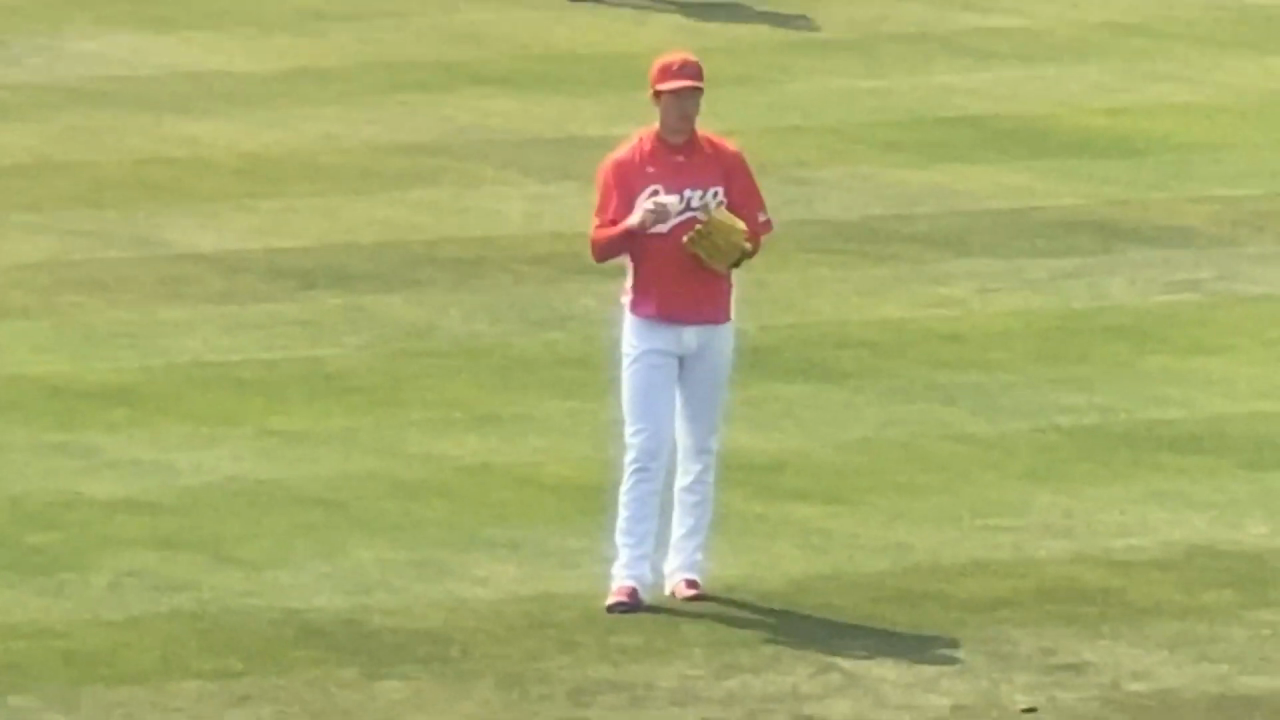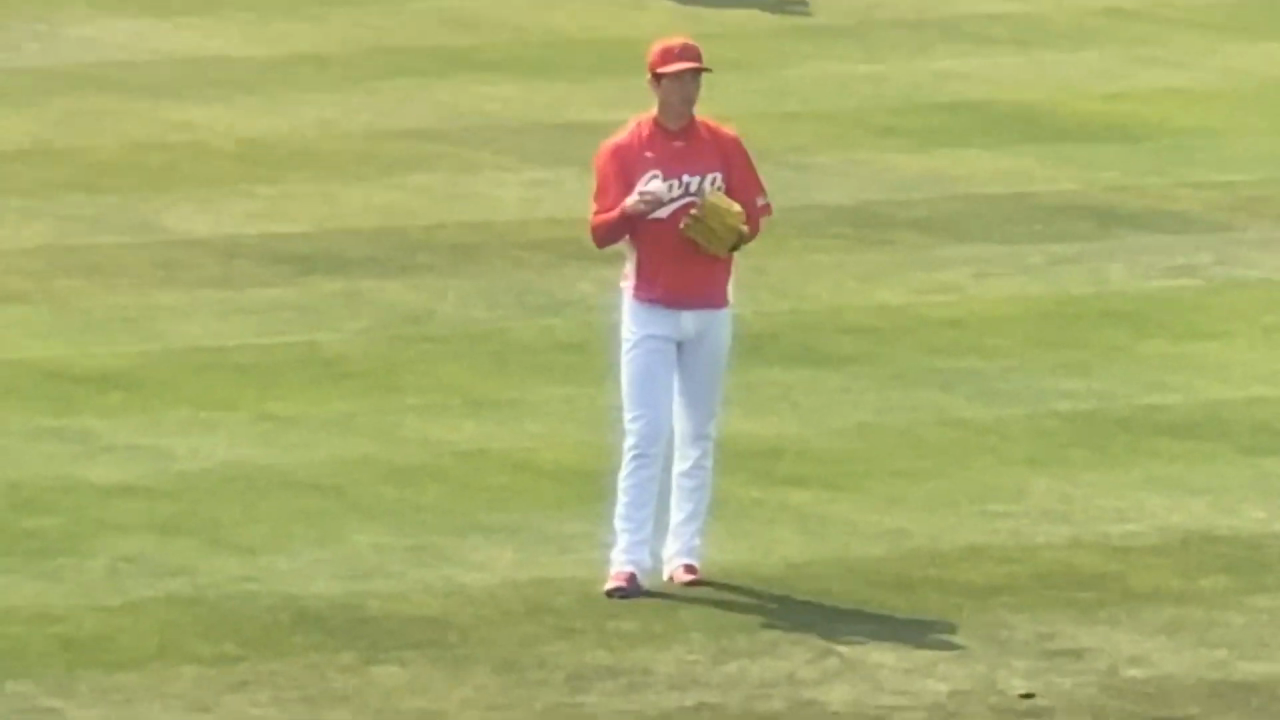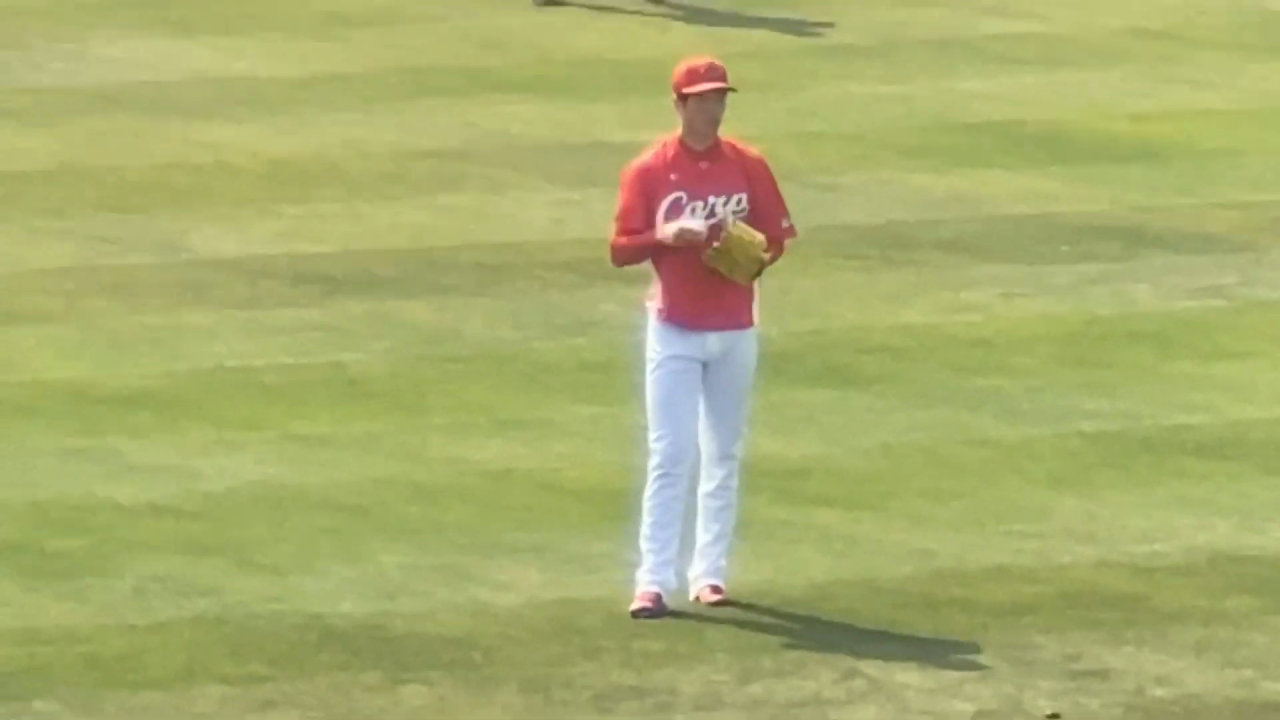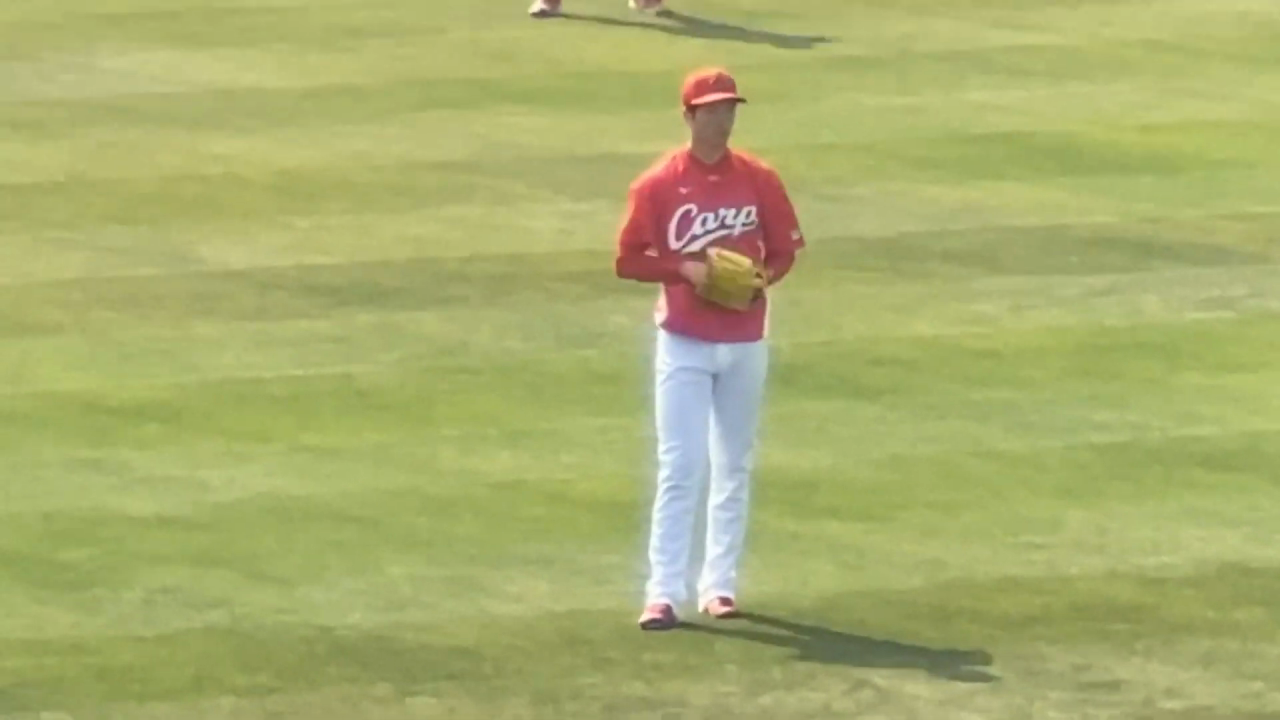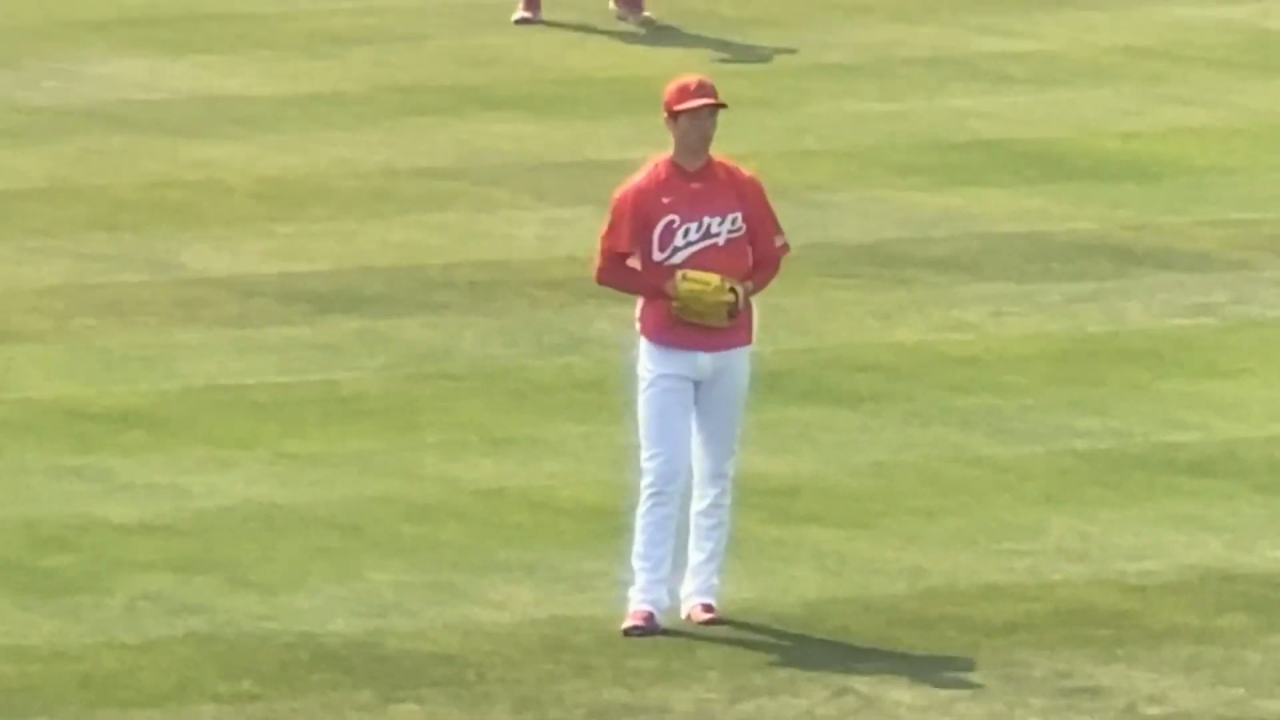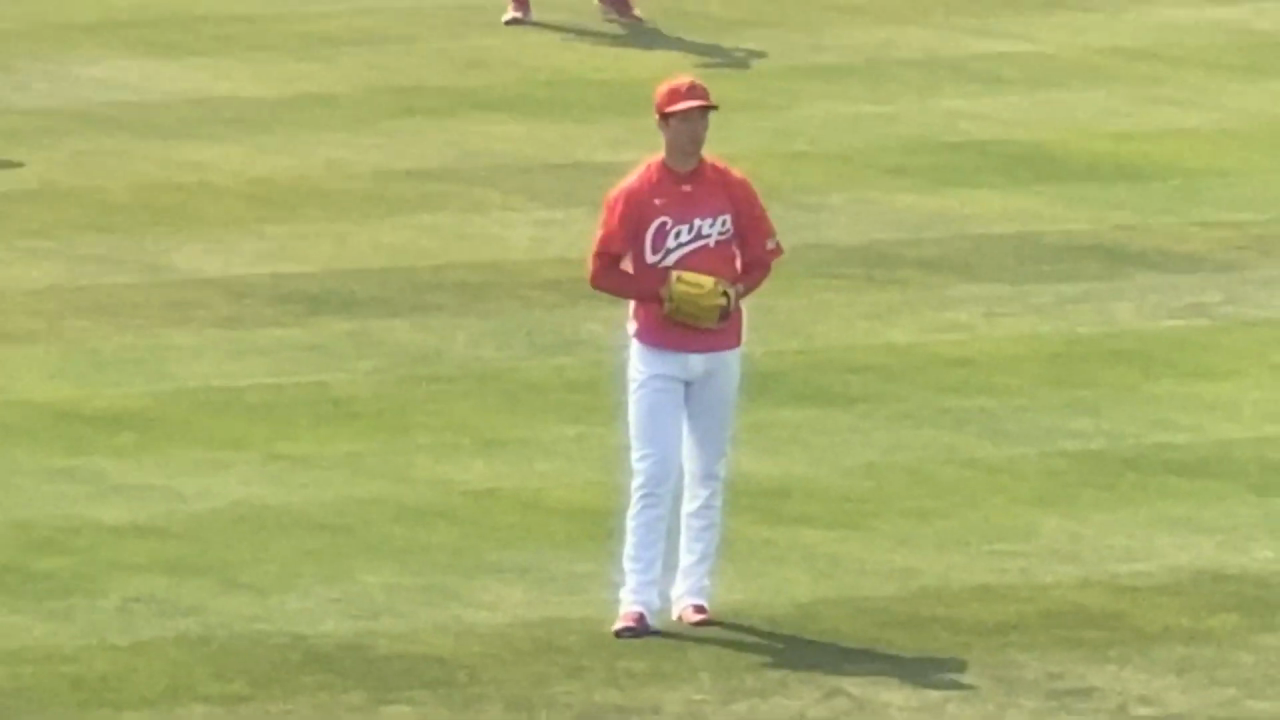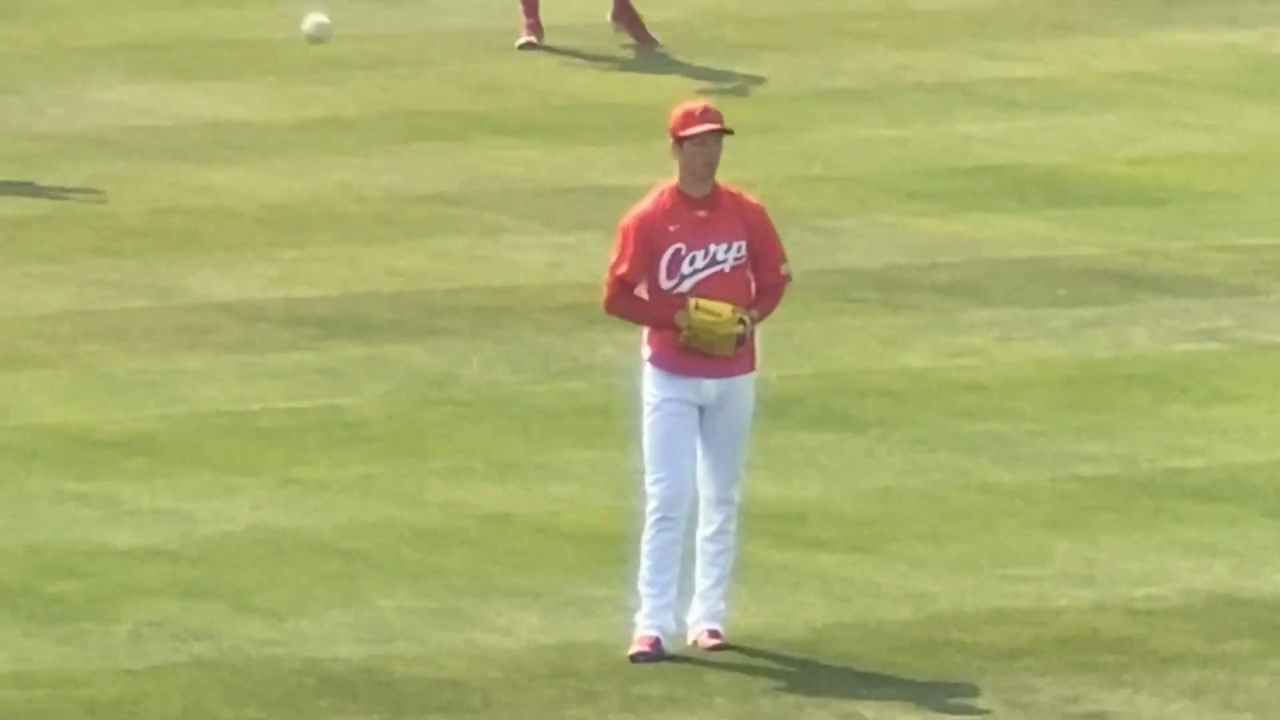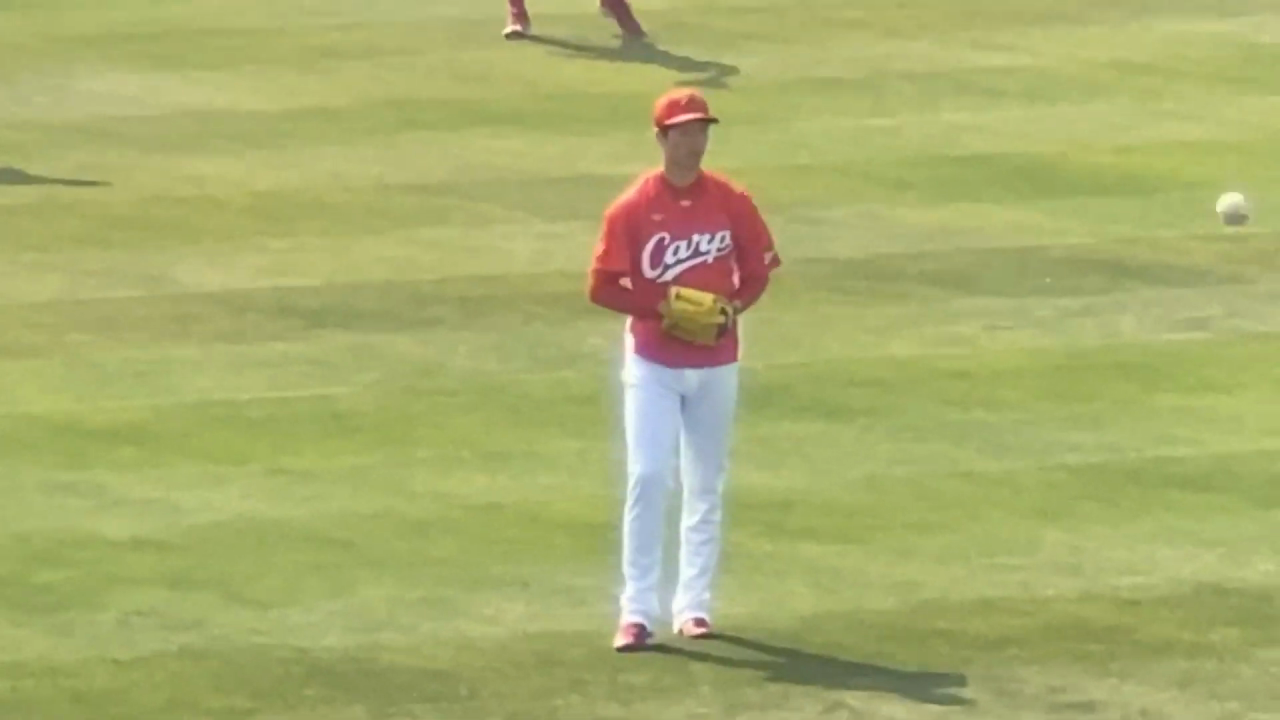
dt=0.2s
person 1, frame 1
left shoulder: (727, 159)
right shoulder: (624, 164)
left elbow: (754, 236)
right elbow: (600, 247)
right wrist: (636, 223)
left hip: (712, 325)
right hip: (649, 325)
left knee: (700, 450)
right knee: (646, 449)
left ankle: (686, 567)
right ankle: (630, 574)
person 1, frame 2
left shoulder: (724, 144)
right shoulder: (622, 149)
left elbow: (752, 219)
right elbow: (600, 233)
right wrist: (634, 207)
left hip: (710, 310)
right hip: (648, 309)
left knee: (698, 435)
right knee: (645, 434)
left ankle: (683, 552)
right ankle: (628, 560)
person 1, frame 3
left shoulder: (749, 165)
right shoulder: (647, 170)
left elbow: (776, 239)
right elbow: (620, 250)
right wrist: (664, 237)
left hip: (736, 330)
right hip: (674, 330)
left knee: (724, 455)
right knee: (670, 453)
left ankle: (710, 573)
right ankle: (654, 579)
person 1, frame 4
left shoulder: (759, 178)
right shoulder: (657, 183)
left elbow: (785, 250)
right elbow: (627, 260)
left wrist: (760, 279)
right wrist: (681, 270)
left hip: (746, 342)
right hip: (684, 342)
left knee: (734, 466)
right knee: (681, 465)
left ankle: (719, 584)
right ankle: (664, 591)
person 1, frame 5
left shoulder: (742, 186)
right shoulder: (640, 192)
left elbow: (771, 257)
right elbow: (608, 269)
left wrist: (744, 289)
right wrist: (665, 287)
left hip: (730, 349)
right hip: (666, 351)
left knee: (716, 474)
right knee: (663, 473)
left ankle: (701, 592)
right ankle: (647, 599)
person 1, frame 6
left shoulder: (732, 187)
right shoulder: (632, 193)
left elbow: (760, 258)
right elbow: (602, 272)
left wrist: (735, 291)
right wrist: (662, 290)
left hip: (720, 351)
right hip: (657, 352)
left knee: (707, 475)
right knee: (653, 474)
left ankle: (692, 592)
right ankle: (637, 600)
person 1, frame 7
left shoulder: (747, 212)
right shoulder: (647, 218)
left elbow: (774, 283)
right elbow: (617, 298)
left wrist: (750, 318)
right wrist: (678, 317)
left hip: (734, 376)
right hip: (671, 377)
left knee: (722, 499)
right knee: (668, 499)
left ankle: (708, 617)
right ankle: (653, 624)
person 1, frame 8
left shoulder: (733, 201)
right shoulder: (630, 208)
left elbow: (759, 271)
right elbow: (602, 288)
left wrist: (733, 307)
right wrist: (661, 307)
left hip: (716, 364)
right hip: (652, 363)
left knee: (705, 487)
right knee: (648, 478)
left ankle: (693, 605)
right ankle: (638, 611)
